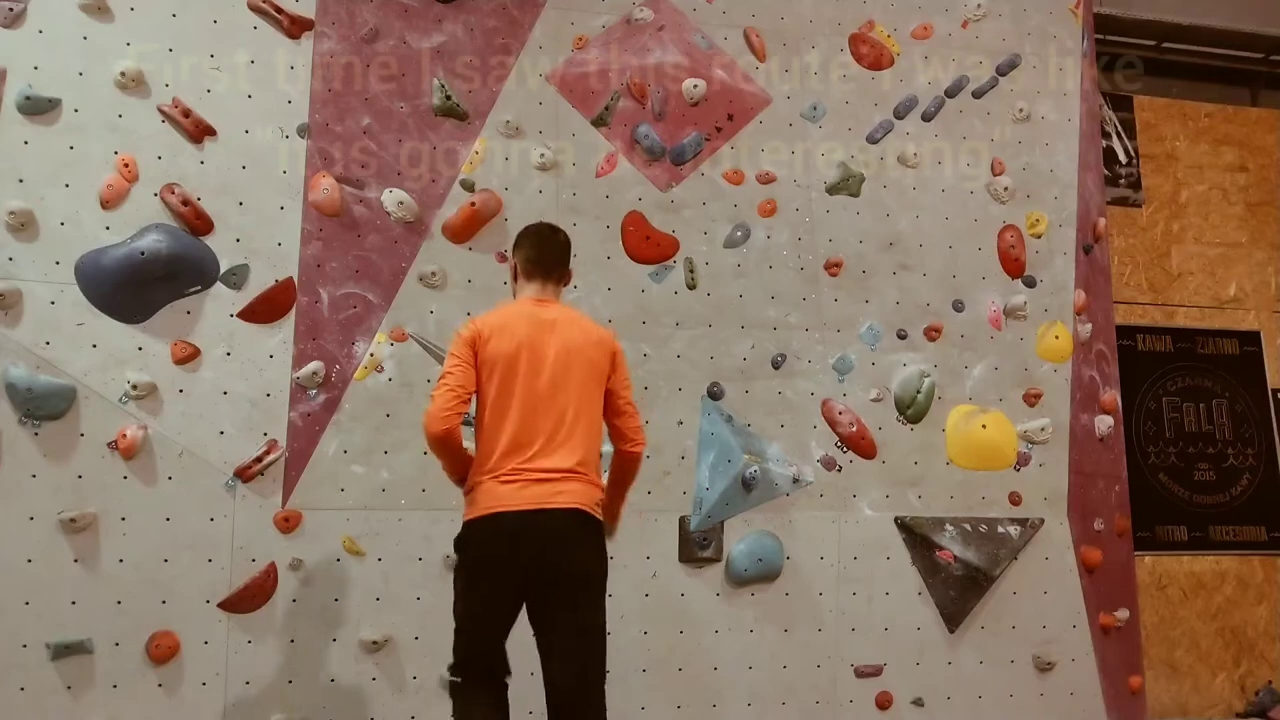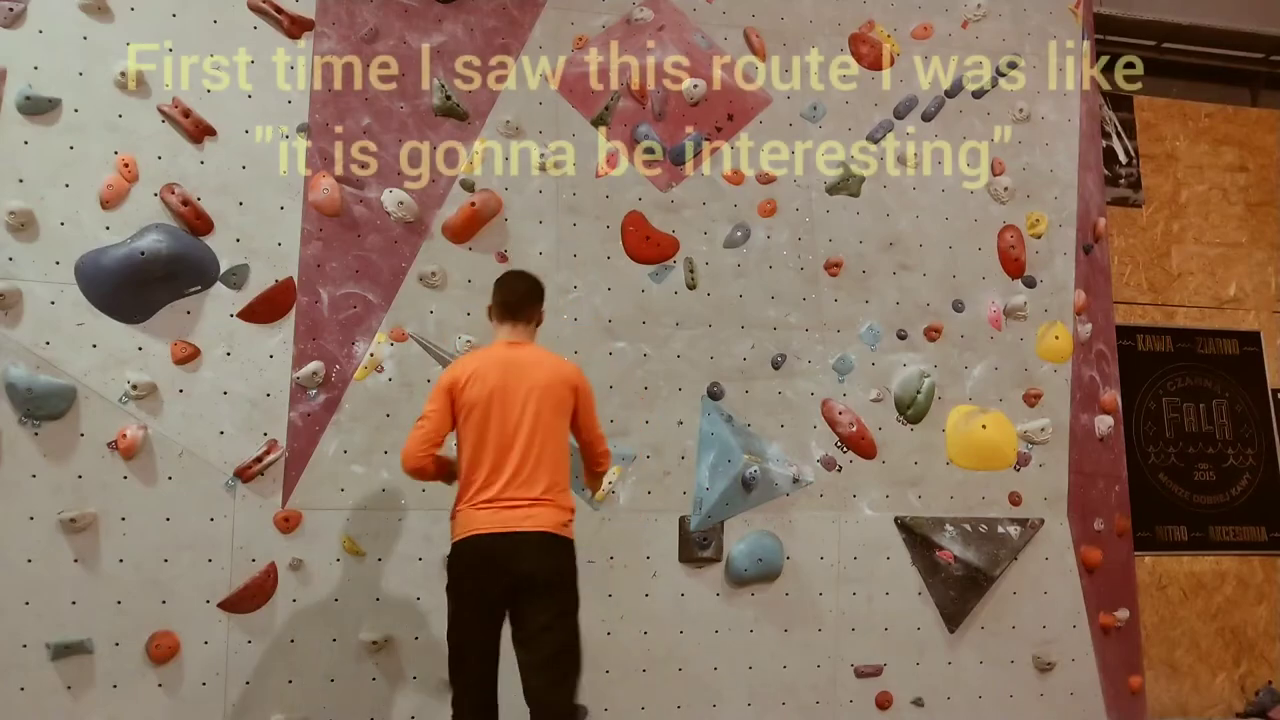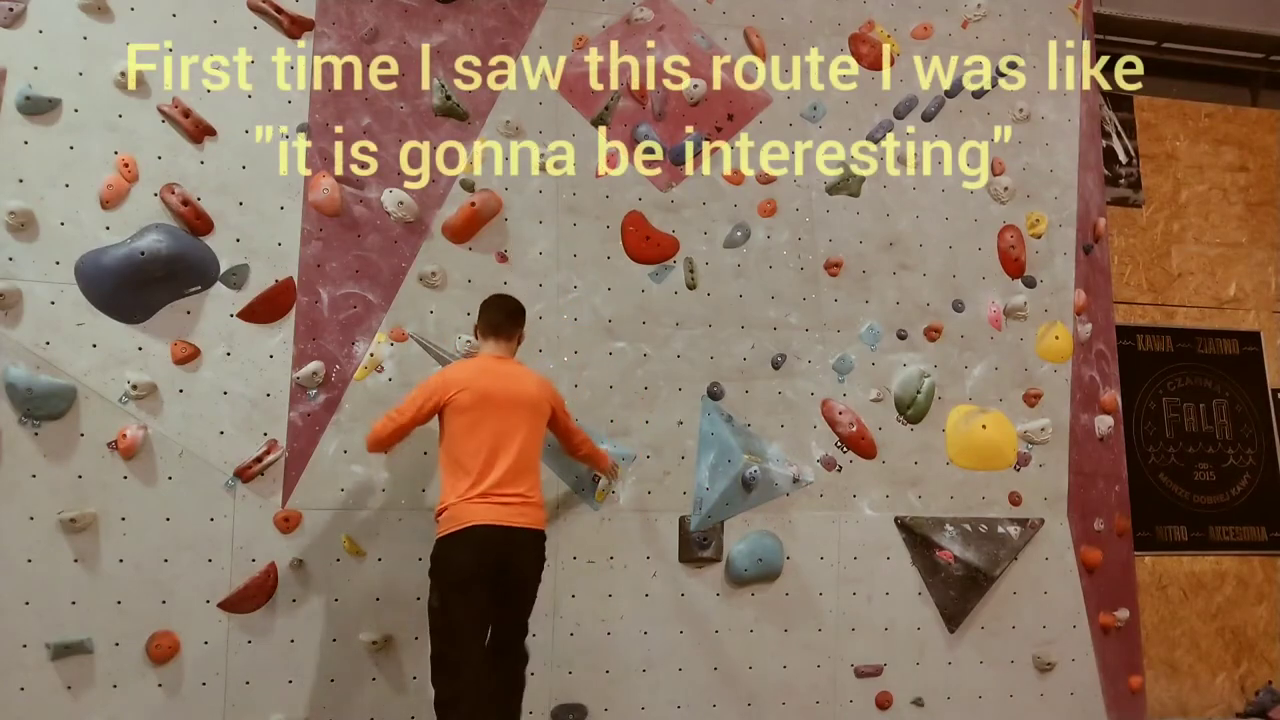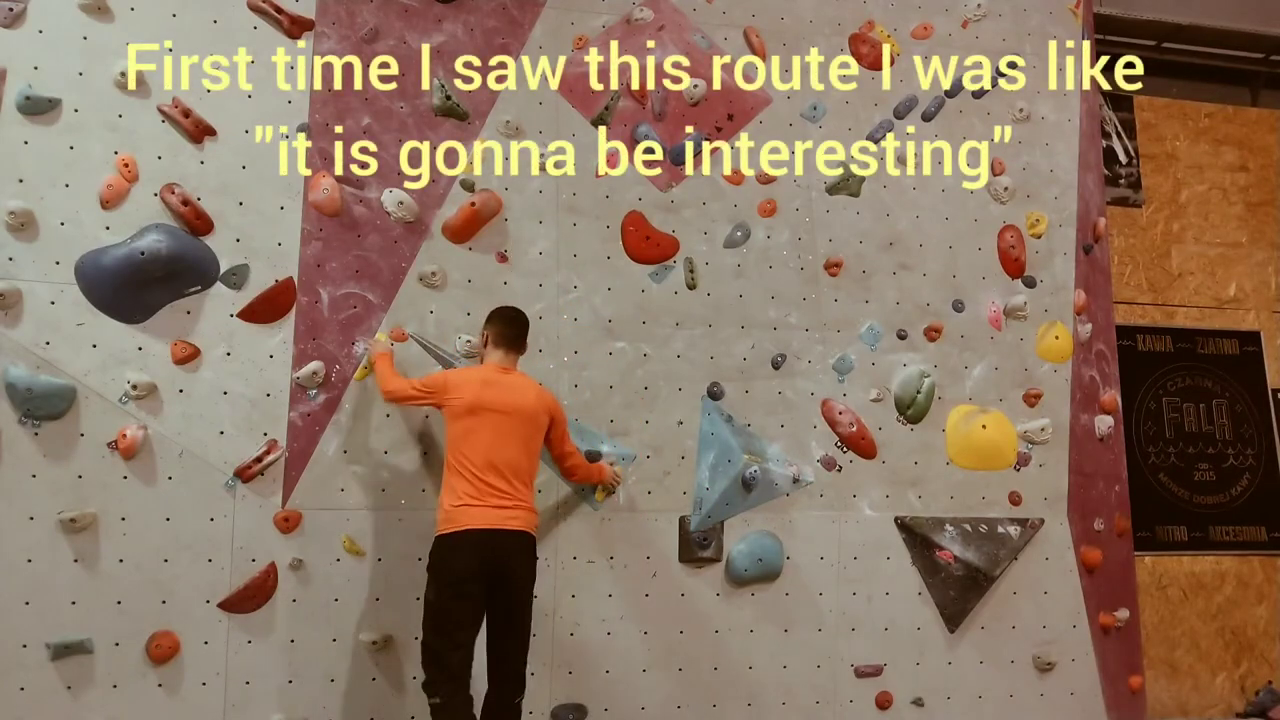
dt=0.4s
person 1, frame 1
left shoulder: (481, 330)
right shoulder: (600, 340)
left elbow: (439, 425)
right elbow: (632, 444)
left wrist: (468, 476)
right wrist: (610, 507)
left hip: (497, 520)
right hip: (573, 522)
left knee: (477, 676)
person 1, frame 2
left shoulder: (460, 373)
right shoulder: (566, 374)
left elbow: (415, 459)
right elbow: (597, 459)
right wrist: (593, 480)
left hip: (477, 541)
right hip: (546, 541)
left knee: (473, 684)
person 1, frame 3
left shoulder: (450, 379)
right shoulder: (541, 388)
left elbow: (377, 440)
right elbow: (576, 443)
left wrist: (408, 414)
right wrist: (602, 461)
left hip: (464, 534)
right hip: (525, 535)
left knee: (458, 672)
right knee: (507, 655)
person 1, frame 4
left shoulder: (454, 383)
right shoulder: (543, 399)
left elbow: (394, 390)
right elbow: (572, 468)
left wrist: (381, 357)
right wrist: (602, 473)
left hip: (461, 537)
right hip: (517, 540)
left knee: (446, 669)
right knee: (508, 668)
